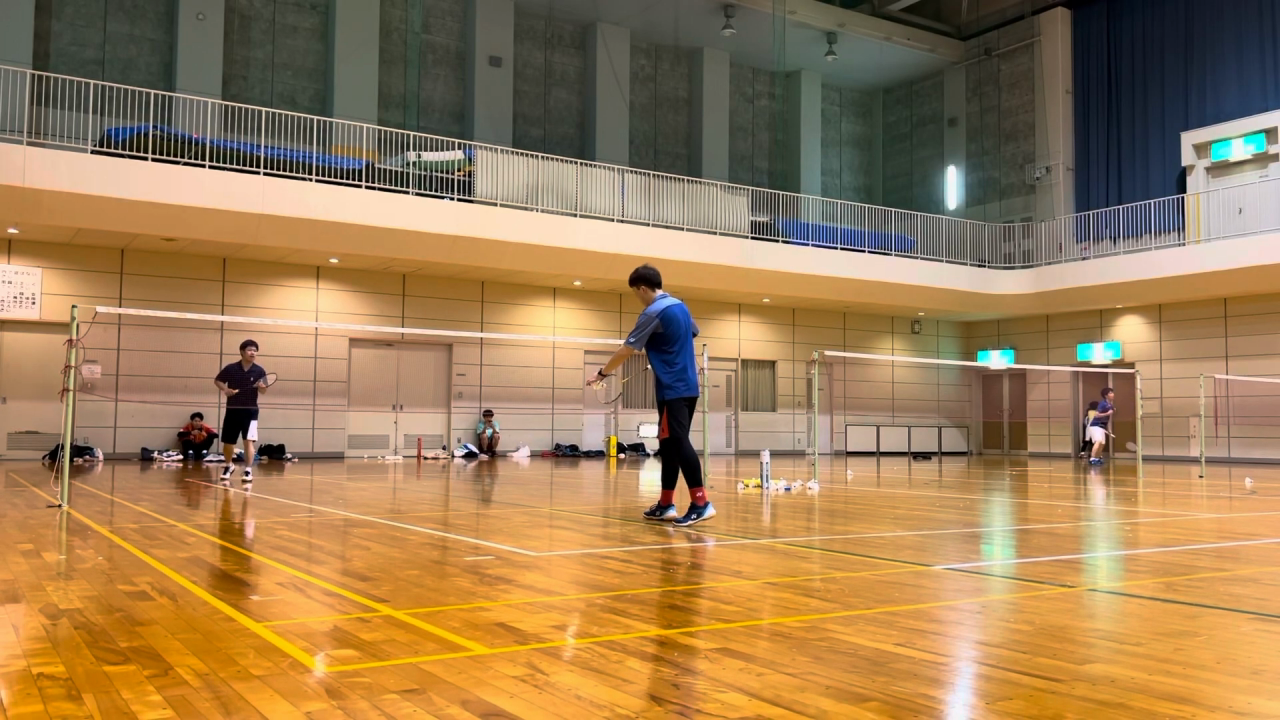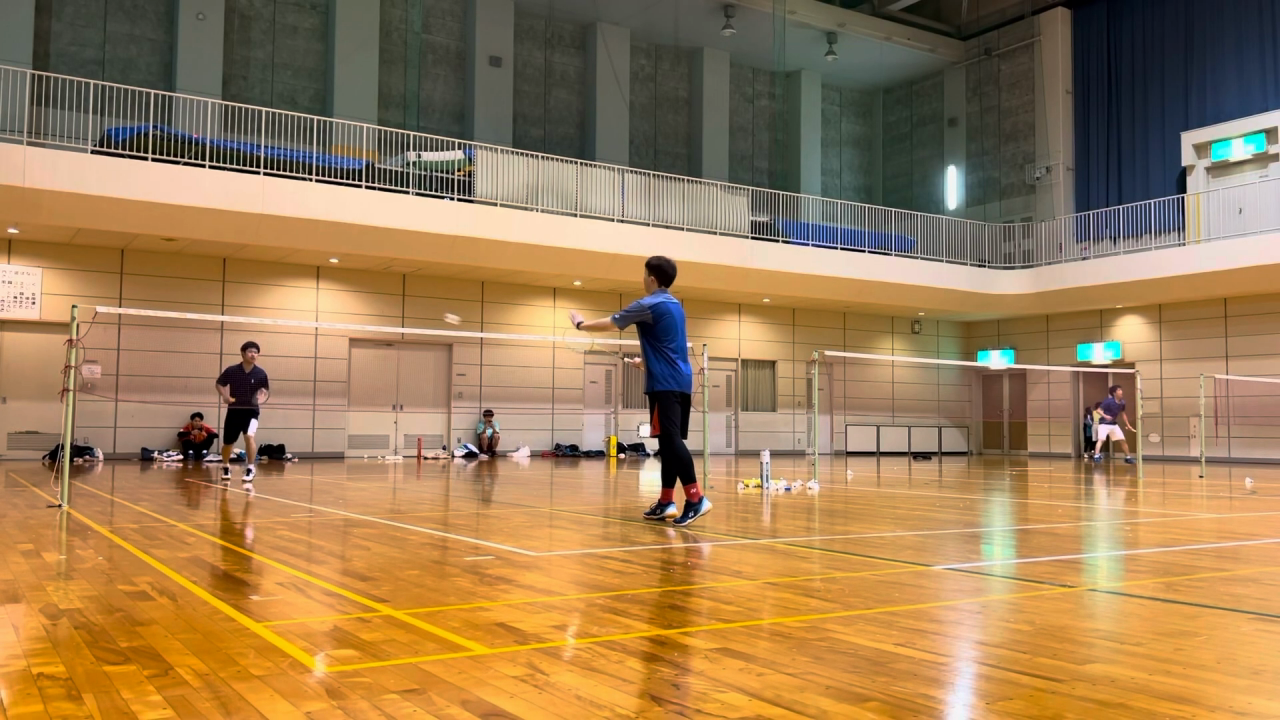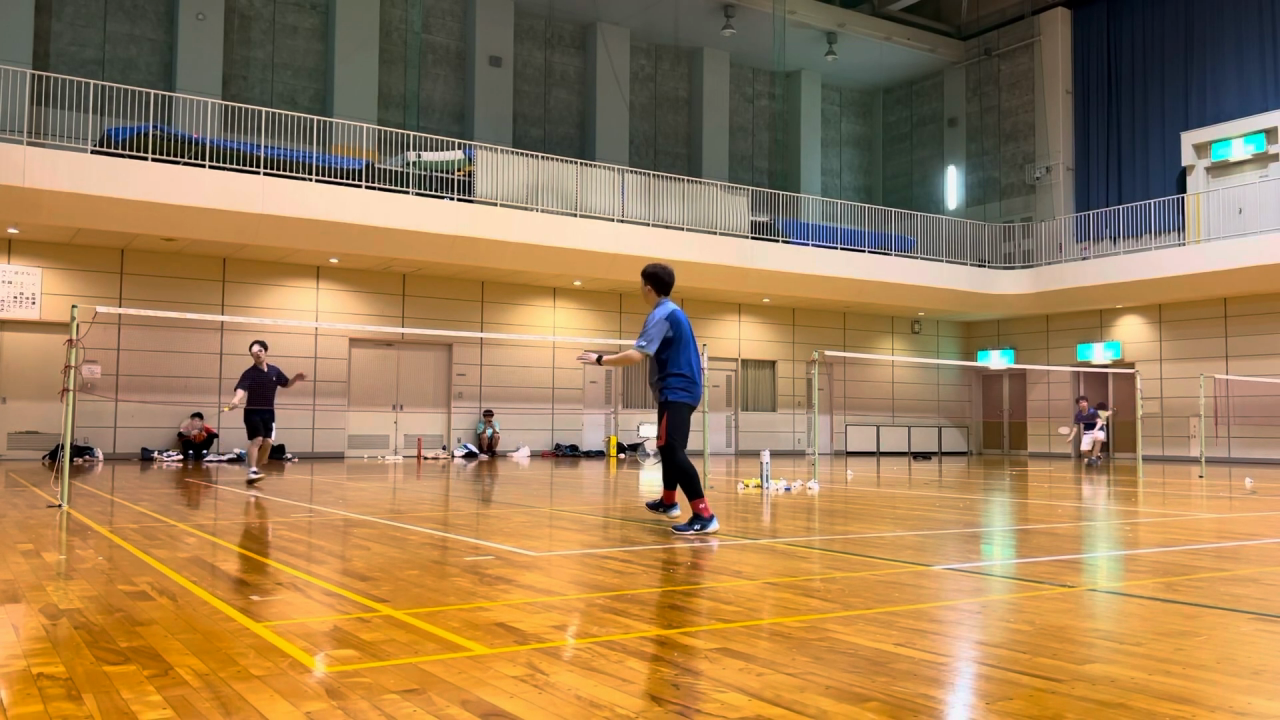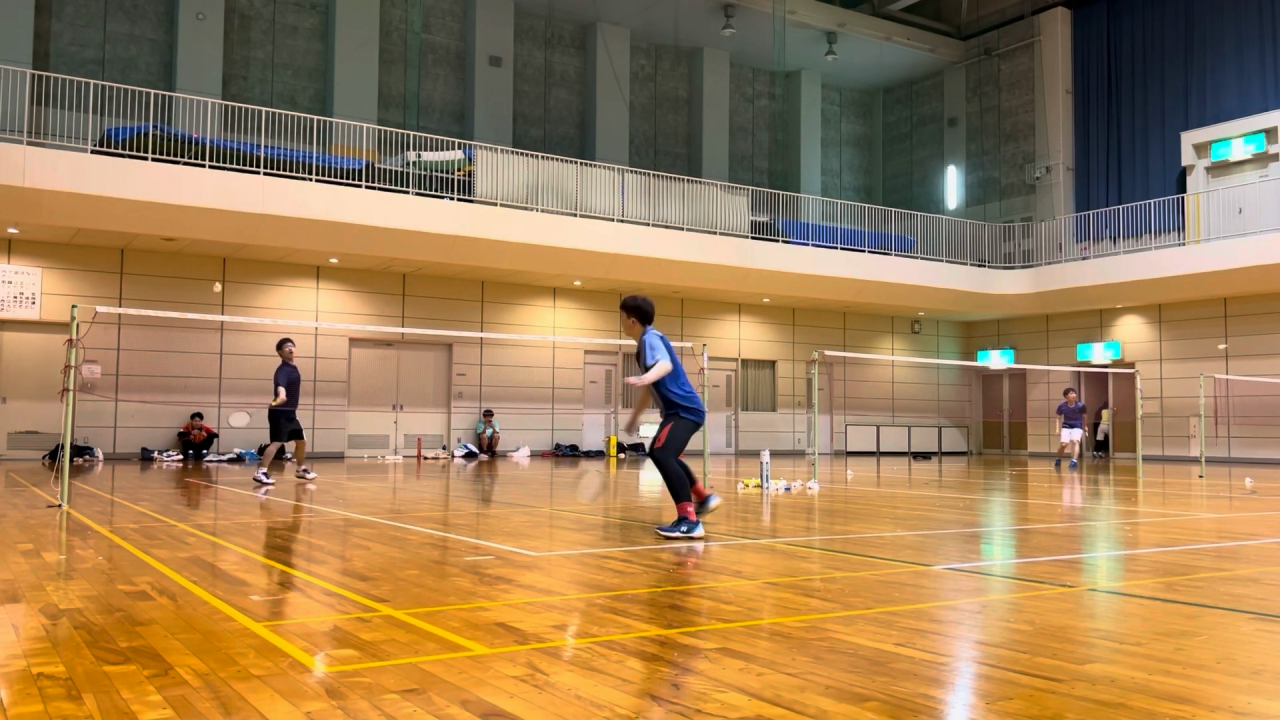
dt=0.5s
person 1, frame 1
left shoulder: (653, 312)
right shoulder: (680, 306)
left elbow: (626, 350)
right elbow: (693, 334)
left wrist: (602, 374)
left hip: (673, 388)
right hip: (687, 385)
left knee: (679, 443)
right knee: (669, 443)
left ankle: (701, 503)
right ankle: (666, 504)
person 1, frame 2
left shoulder: (648, 305)
right shoulder: (676, 306)
left elbow: (609, 324)
left wrist: (581, 323)
right wrist: (645, 360)
left hip: (664, 383)
right hip: (681, 382)
left knee: (670, 439)
right knee: (669, 440)
left ankle: (696, 499)
right ankle: (666, 502)
person 1, frame 3
left shoulder: (660, 316)
right shoulder: (672, 313)
left elbow: (636, 356)
left wrist: (599, 359)
left hip: (677, 393)
right hip: (676, 391)
left knee: (672, 450)
right knee: (667, 448)
left ankle: (704, 515)
right ankle: (669, 501)
person 1, frame 4
left shoulder: (651, 339)
right shoulder: (645, 343)
left elbow: (665, 365)
right elbow: (652, 390)
left wrist: (646, 378)
right wrist: (634, 416)
left hip: (684, 412)
right hip: (678, 411)
left knee: (661, 455)
right knee: (663, 452)
left ankle: (690, 520)
right ankle: (703, 497)
